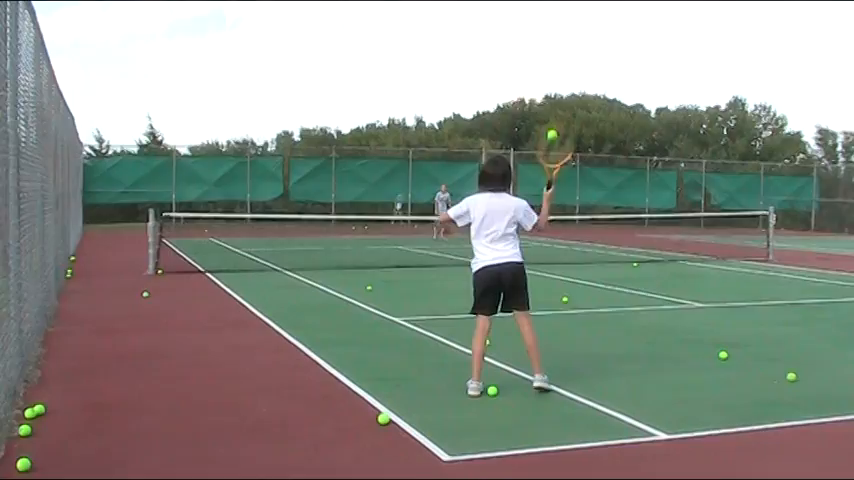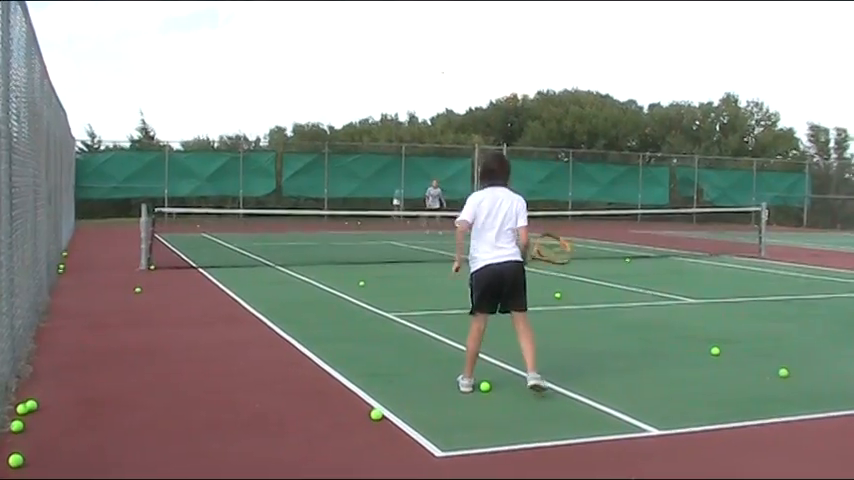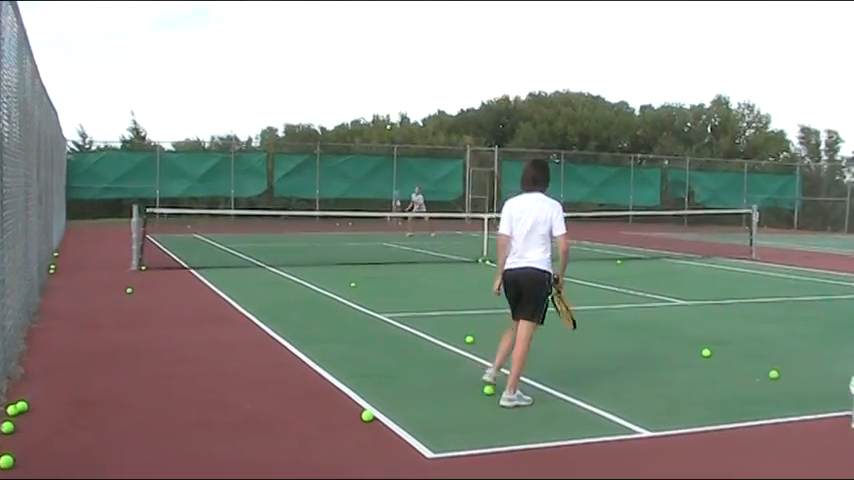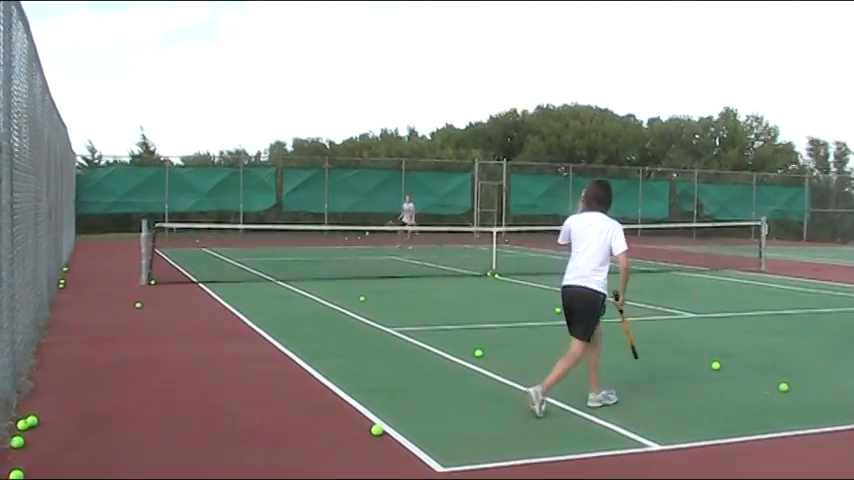
dt=0.4s
person 1, frame 1
left shoulder: (473, 202)
right shoulder: (518, 204)
left elbow: (444, 219)
right elbow: (540, 225)
left wrist: (464, 222)
right wrist: (547, 199)
left hip: (485, 269)
right hip: (513, 266)
left knee: (482, 327)
right knee: (524, 321)
left ankle: (475, 382)
right ankle: (539, 376)
person 1, frame 2
left shoulder: (477, 198)
right shoulder: (517, 200)
left elbow: (462, 227)
right elbow: (523, 239)
left wrist: (458, 259)
right wrist: (521, 260)
left hip: (484, 267)
right hip: (512, 266)
left knee: (477, 326)
right knee: (522, 324)
left ankle: (466, 378)
right ankle: (532, 374)
person 1, frame 3
left shoulder: (512, 204)
right shoulder: (553, 206)
left elbow: (502, 243)
right elbow: (563, 246)
left wrist: (499, 276)
right wrist: (560, 275)
left hip: (512, 271)
right hip: (538, 273)
left knee: (517, 325)
right knee: (525, 333)
left ankle: (494, 369)
right ankle: (510, 393)
person 1, frame 4
left shoulder: (573, 220)
right shoulder: (612, 226)
right elbow: (624, 264)
right wrist: (621, 293)
left hip: (568, 287)
right hip: (591, 292)
left knee: (594, 338)
right knee: (578, 350)
left ankle: (596, 392)
right ankle: (541, 389)
